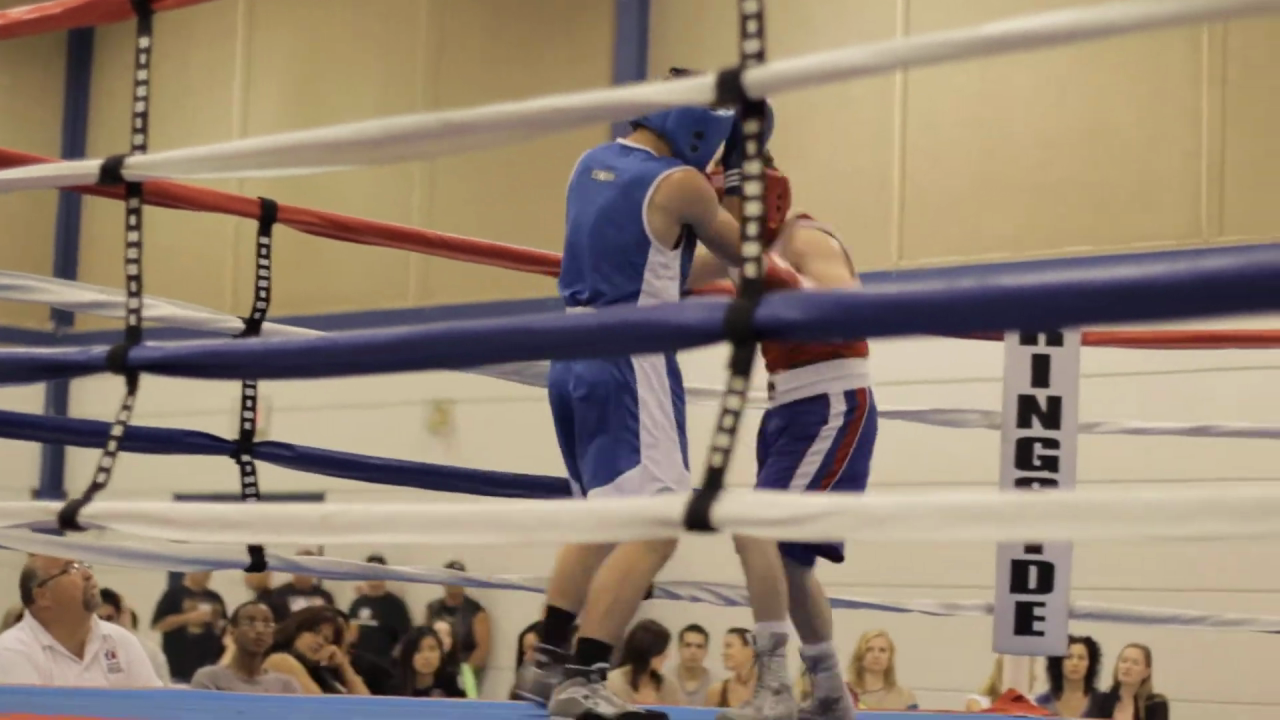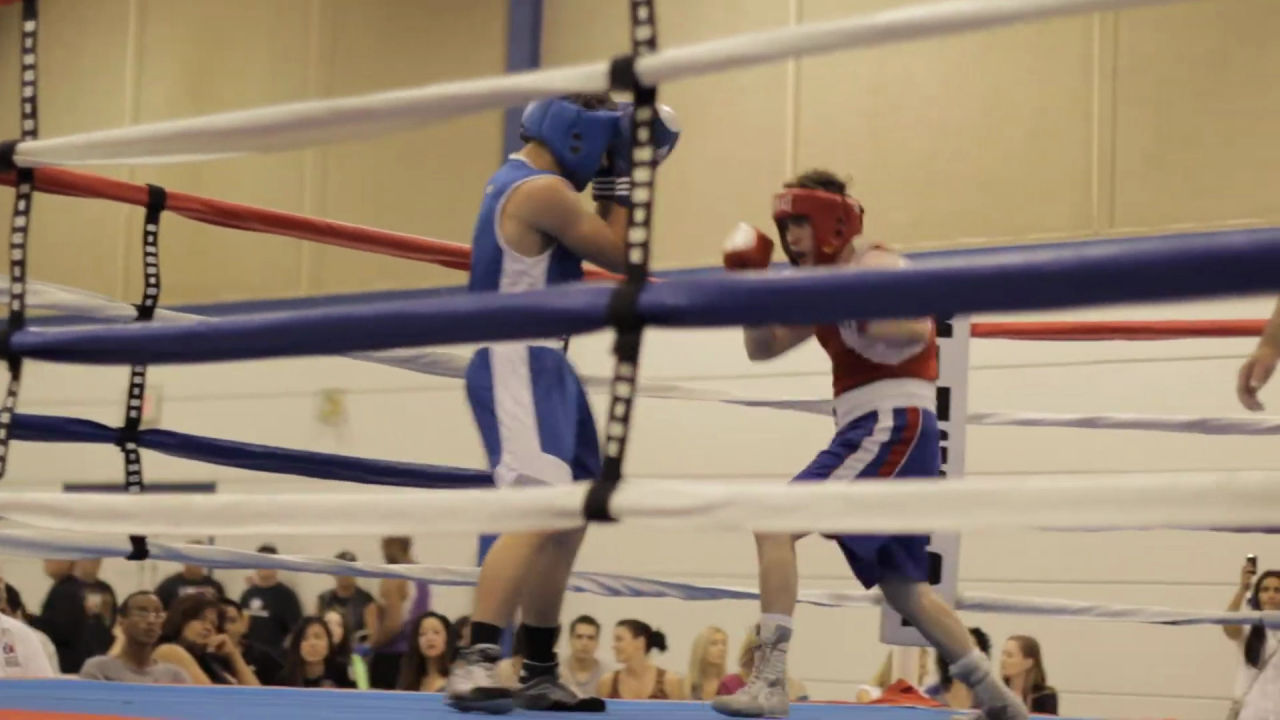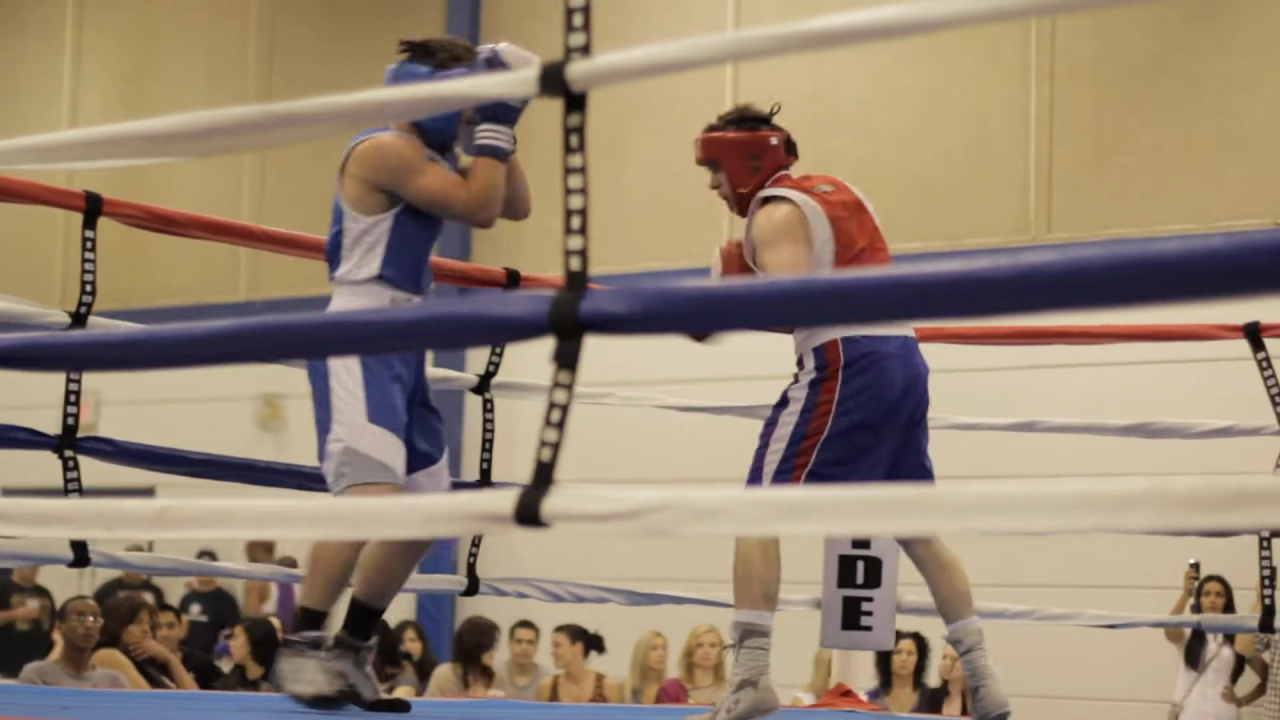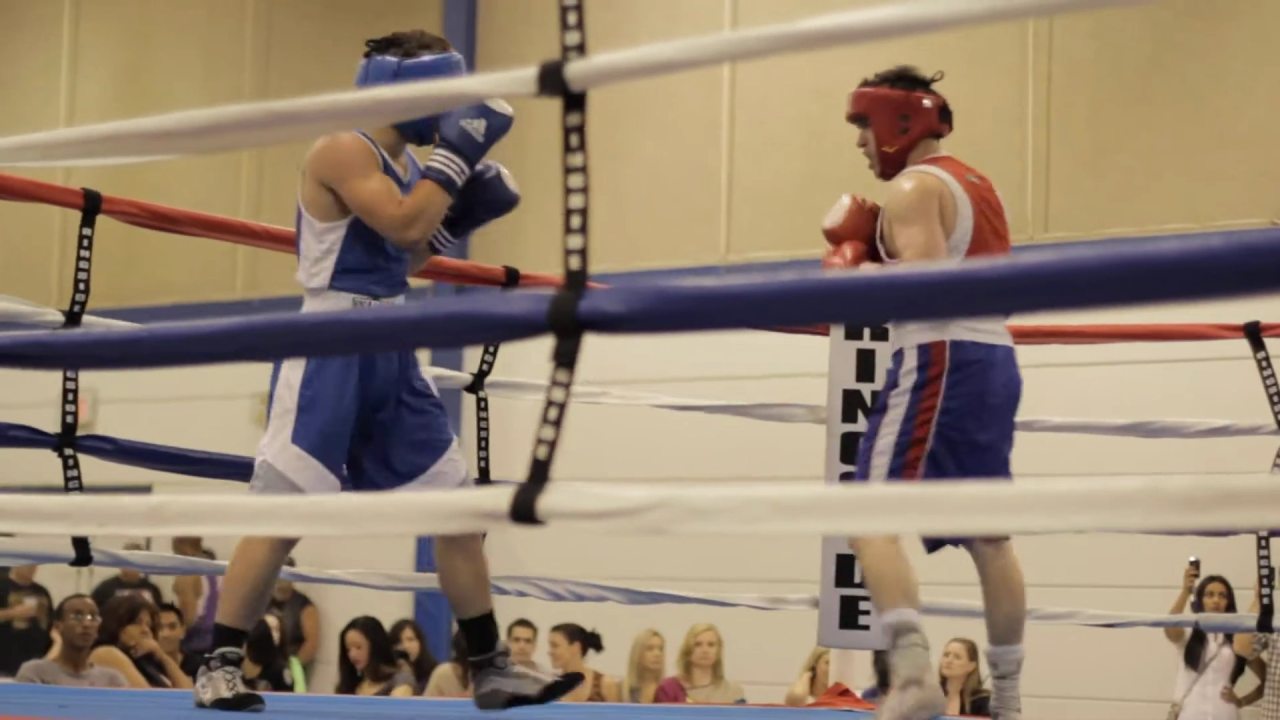
dt=0.5s
person 1, frame 1
left shoulder: (590, 164)
right shoulder: (677, 181)
right elbow: (735, 248)
left hip: (572, 357)
right hip: (631, 360)
right knee: (650, 530)
left ankle: (549, 661)
person 1, frame 2
left shoulder: (520, 182)
right shoulder: (542, 190)
left elbow: (598, 243)
right elbow: (615, 254)
left wrist: (617, 175)
right wrist: (628, 176)
left hip: (542, 367)
right hip: (518, 367)
left knee: (564, 523)
right ankle: (477, 660)
person 1, frame 3
left shoulder: (420, 155)
right shoulder: (384, 150)
left elbow: (516, 206)
right elbow: (479, 208)
left wrist: (494, 123)
right wrist: (495, 123)
left hip: (399, 344)
right knee: (372, 494)
left ankle: (349, 654)
right ankle: (301, 647)
person 1, frame 4
left shoulder: (400, 164)
right shoulder: (341, 150)
right elbow: (404, 227)
left wrist: (460, 217)
right wrist: (454, 149)
left hip: (387, 353)
right hip: (329, 350)
left ankle: (492, 669)
right ankle: (220, 665)
person 2, frame 1
left shoulder: (809, 241)
right shoulder: (764, 244)
right elbow: (689, 279)
left wrist: (774, 272)
left hip: (834, 412)
right hip: (792, 412)
right knee: (789, 557)
person 2, frame 2
left shoulder: (873, 263)
left elbow: (915, 329)
right elbow: (760, 347)
left wrist: (827, 314)
left hip: (893, 432)
right hip: (882, 437)
right knee: (902, 583)
person 2, frame 3
left shoulder: (774, 214)
right shoulder: (835, 191)
right wrist: (753, 279)
left hip: (842, 367)
right hip: (899, 360)
right knee: (918, 534)
person 2, frame 4
left shoulder: (915, 187)
right shoulder: (975, 185)
left wrist: (855, 266)
right wrist: (875, 254)
left hip: (938, 366)
right hip: (993, 366)
right knee: (989, 538)
